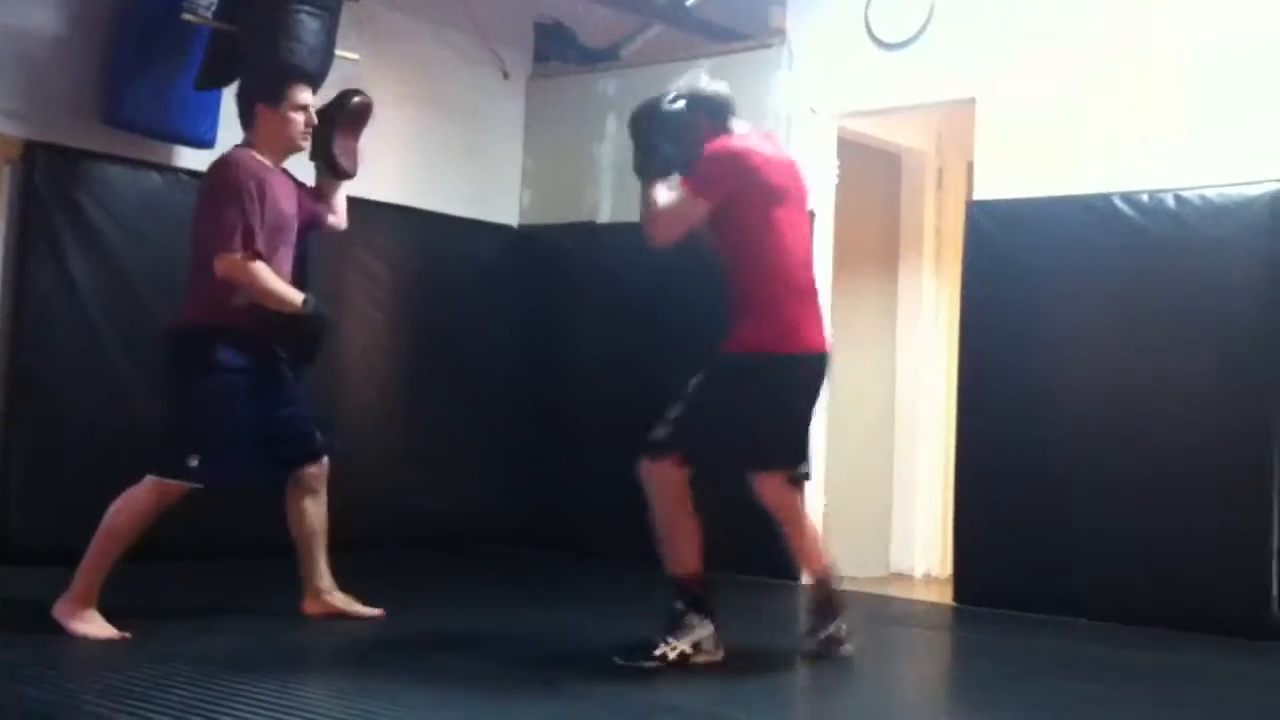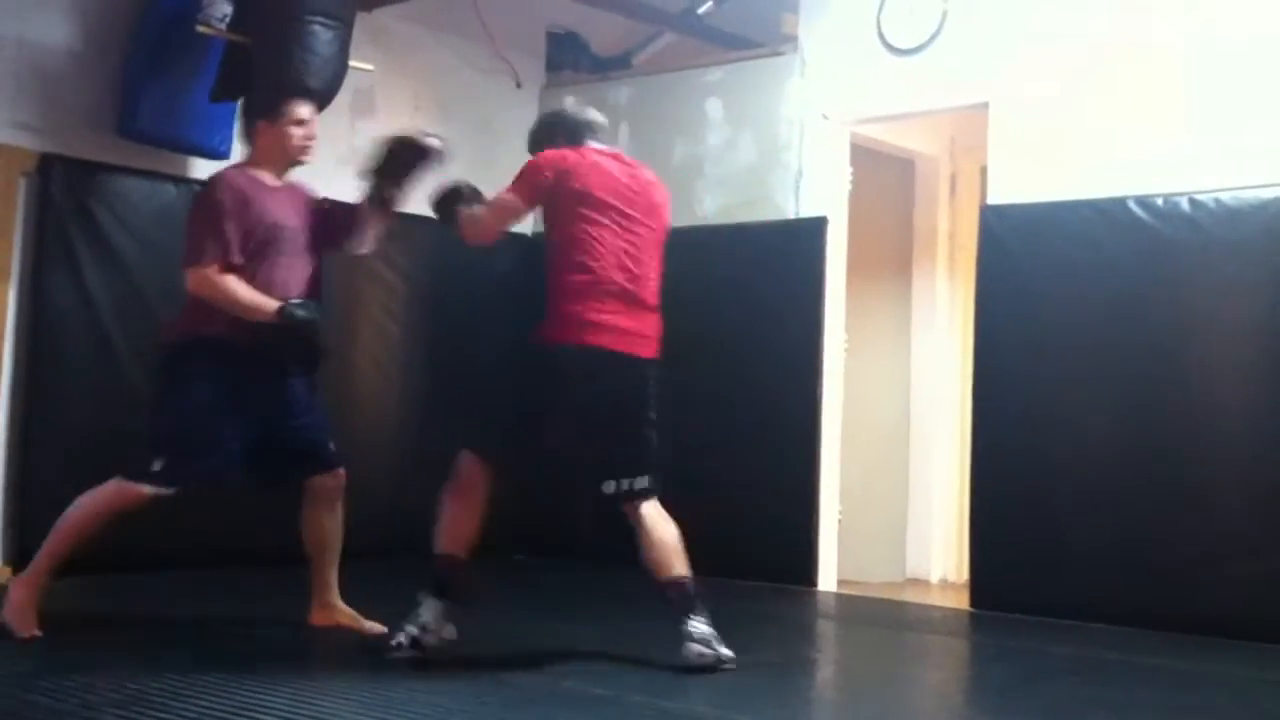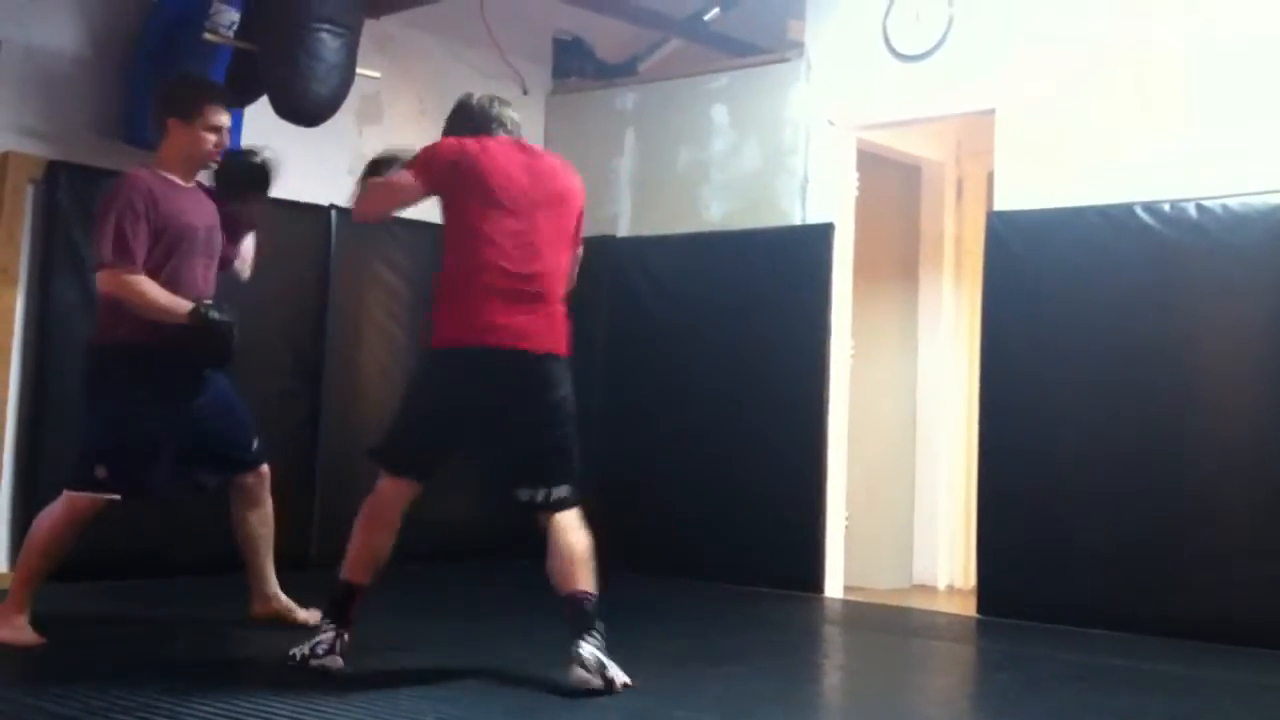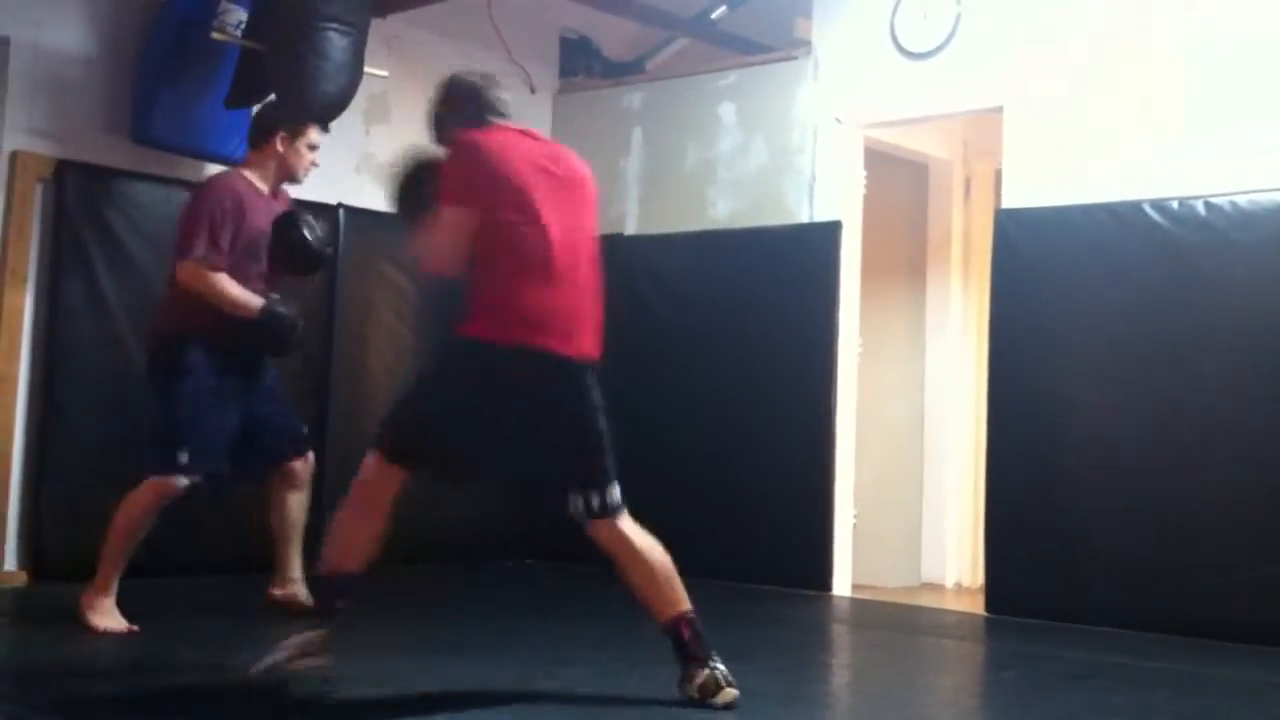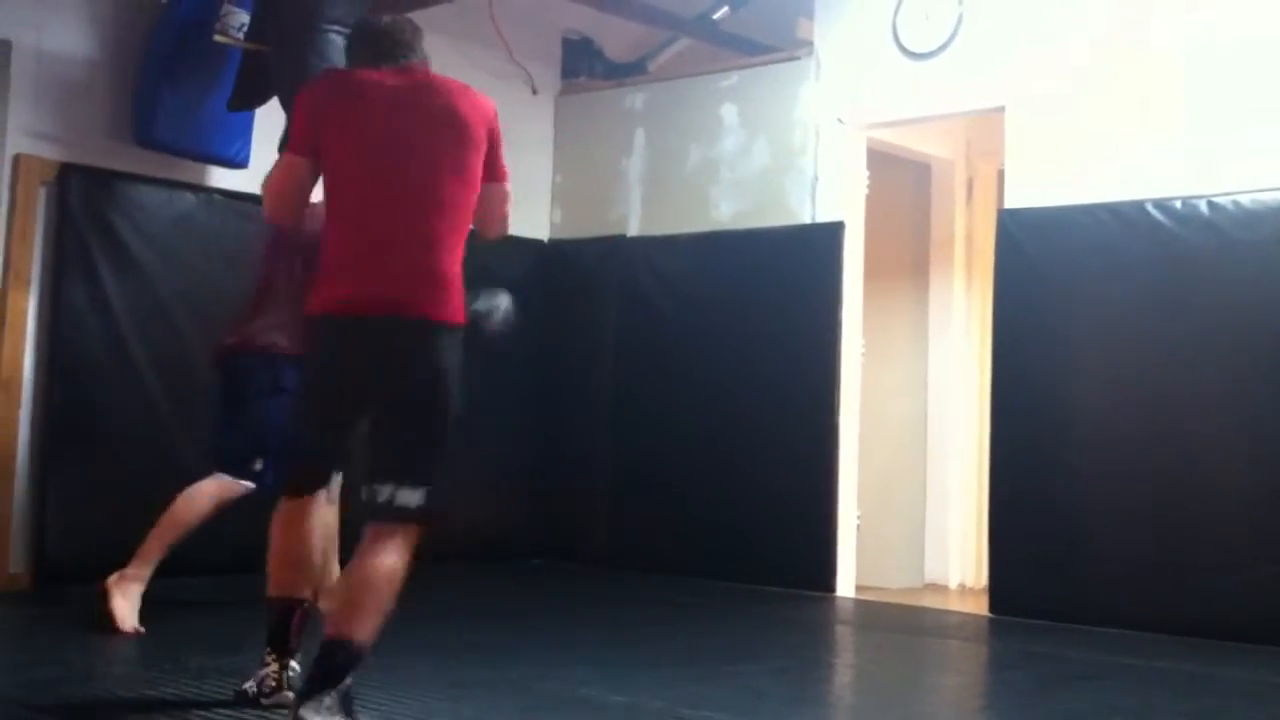
dt=0.5s
person 1, frame 1
left shoulder: (724, 155)
right shoulder: (776, 157)
left elbow: (660, 229)
left wrist: (654, 170)
right wrist: (678, 168)
left hip: (761, 350)
right hip: (804, 350)
left knee: (661, 468)
right knee: (777, 487)
left ankle: (694, 626)
right ankle: (829, 617)
person 1, frame 2
left shoulder: (555, 165)
right shoulder: (653, 188)
left elbow: (481, 232)
left wrist: (459, 209)
left hip: (572, 348)
right hip: (637, 355)
left knee: (473, 472)
right knee: (641, 502)
left ankle: (436, 609)
right ankle: (695, 624)
person 1, frame 3
left shoulder: (457, 154)
right shoulder: (567, 179)
left elbow: (368, 208)
left wrist: (383, 179)
left hip: (466, 350)
right hip: (542, 355)
left knee: (395, 486)
right knee: (562, 511)
left ankle: (334, 629)
right ankle: (588, 643)
person 1, frame 4
left shoulder: (472, 152)
right shoulder: (574, 165)
left elbow: (438, 257)
left wrist: (425, 222)
left hip: (496, 345)
right hip: (571, 356)
left knee: (380, 471)
right knee: (610, 526)
left ankle: (320, 624)
right ankle: (701, 664)
person 1, frame 5
left shoulder: (326, 93)
right shoulder: (473, 106)
left elbow: (278, 208)
right elbow: (493, 224)
left hip: (338, 316)
right hip: (427, 323)
left knee: (301, 487)
right knee: (395, 523)
left ankle: (281, 663)
person 2, frame 1
left shoulder: (280, 182)
right shoulder: (240, 171)
left elbow: (333, 219)
right elbow: (233, 264)
right wrist: (302, 306)
left hip: (259, 352)
right hip: (216, 348)
left knee: (310, 465)
right knee: (173, 479)
left ankle: (319, 590)
right ankle: (78, 600)
person 2, frame 2
left shoulder: (301, 201)
right shoulder: (228, 189)
left elbow: (359, 239)
right elbow: (204, 279)
left wrist: (387, 185)
right wrist: (280, 314)
left hip: (274, 367)
right hip: (211, 363)
left knee: (328, 477)
right knee: (141, 486)
left ankle: (327, 604)
person 2, frame 3
left shoulder: (205, 197)
right shoulder: (136, 188)
left elbow: (237, 266)
right elbow: (113, 279)
left wrist: (247, 215)
right wrist: (194, 315)
left hip: (195, 367)
right hip: (135, 367)
left knee: (253, 473)
right knee: (89, 494)
left ankle: (267, 595)
person 2, frame 4
left shoulder: (279, 203)
right shoulder: (222, 192)
right elbow: (192, 273)
right wrist: (262, 309)
left hip: (245, 356)
right hip: (194, 354)
left knee: (296, 462)
right knee: (172, 478)
left ankle: (288, 582)
right ankle: (100, 593)
person 2, frame 5
left shoulder: (299, 224)
right shoulder: (328, 226)
left hip: (276, 363)
right hip: (270, 365)
right knee: (237, 478)
left ankle: (330, 590)
right ankle: (131, 581)
